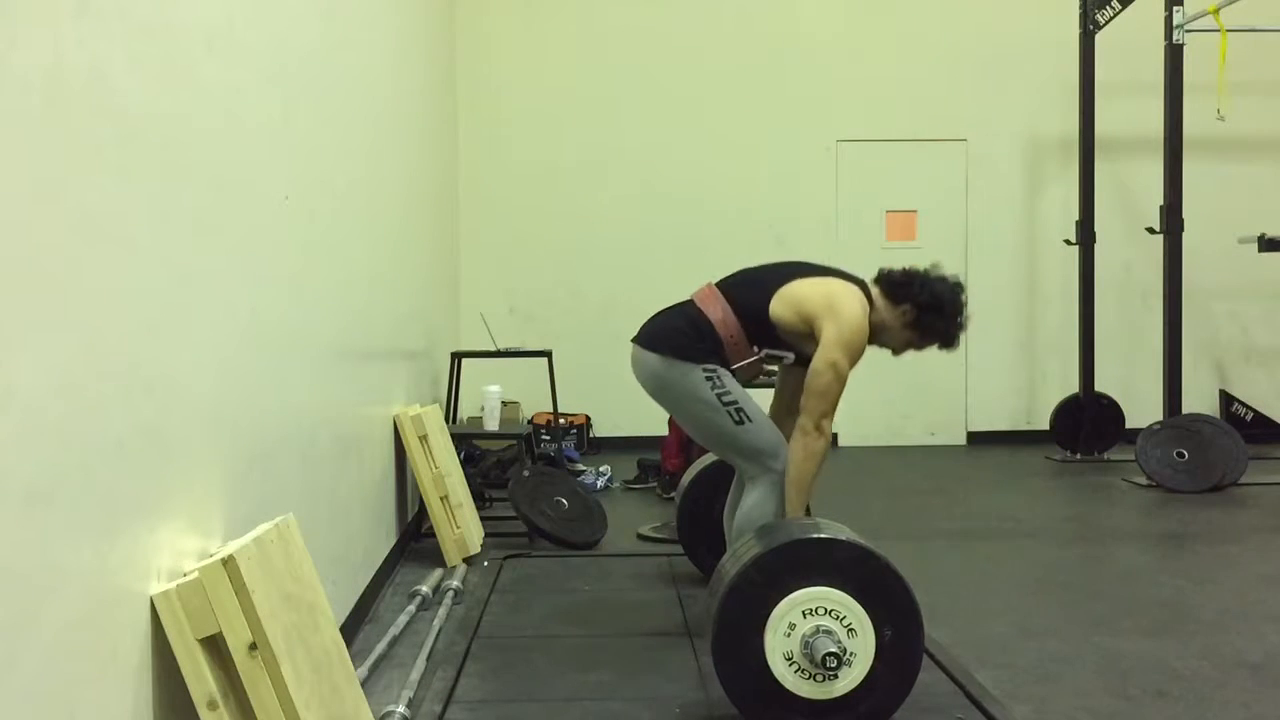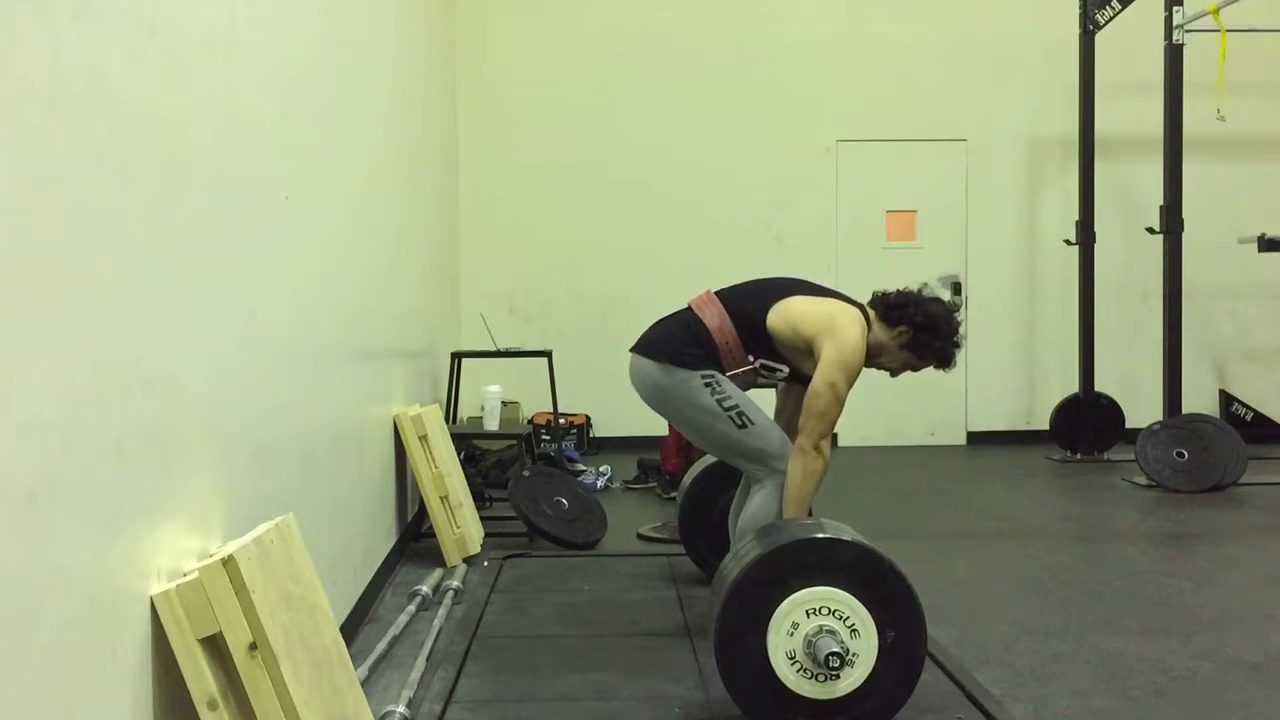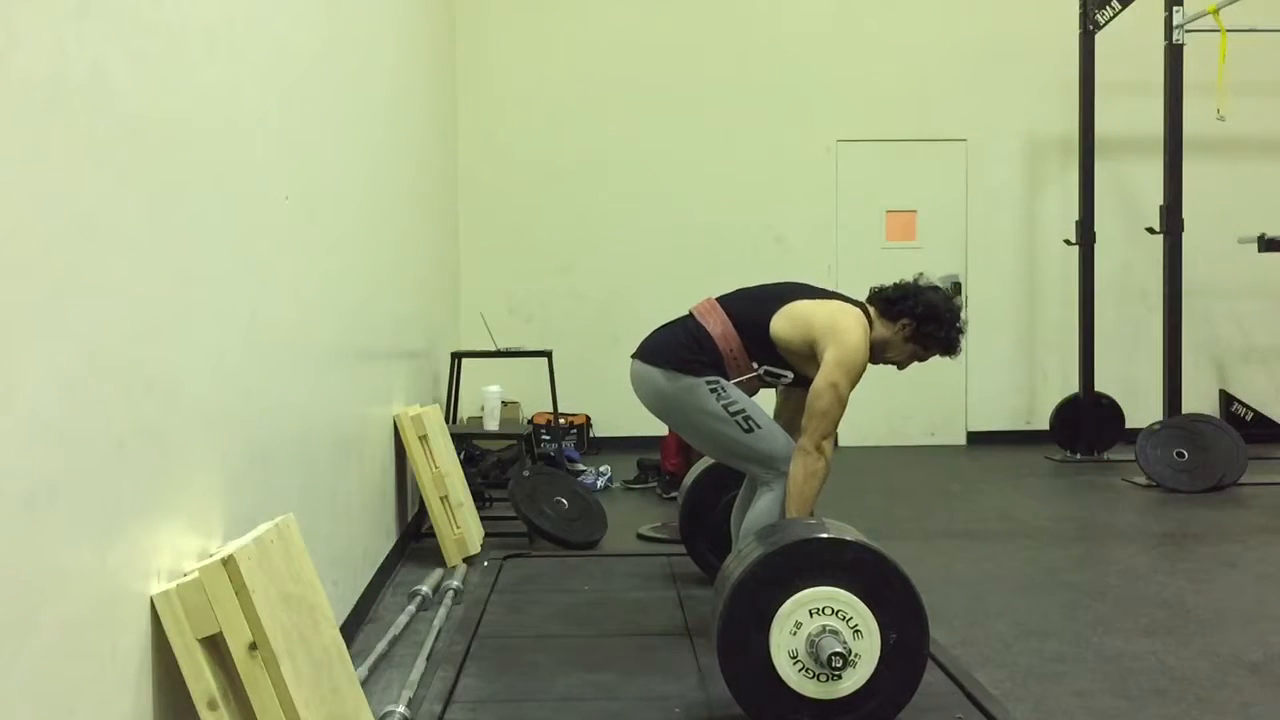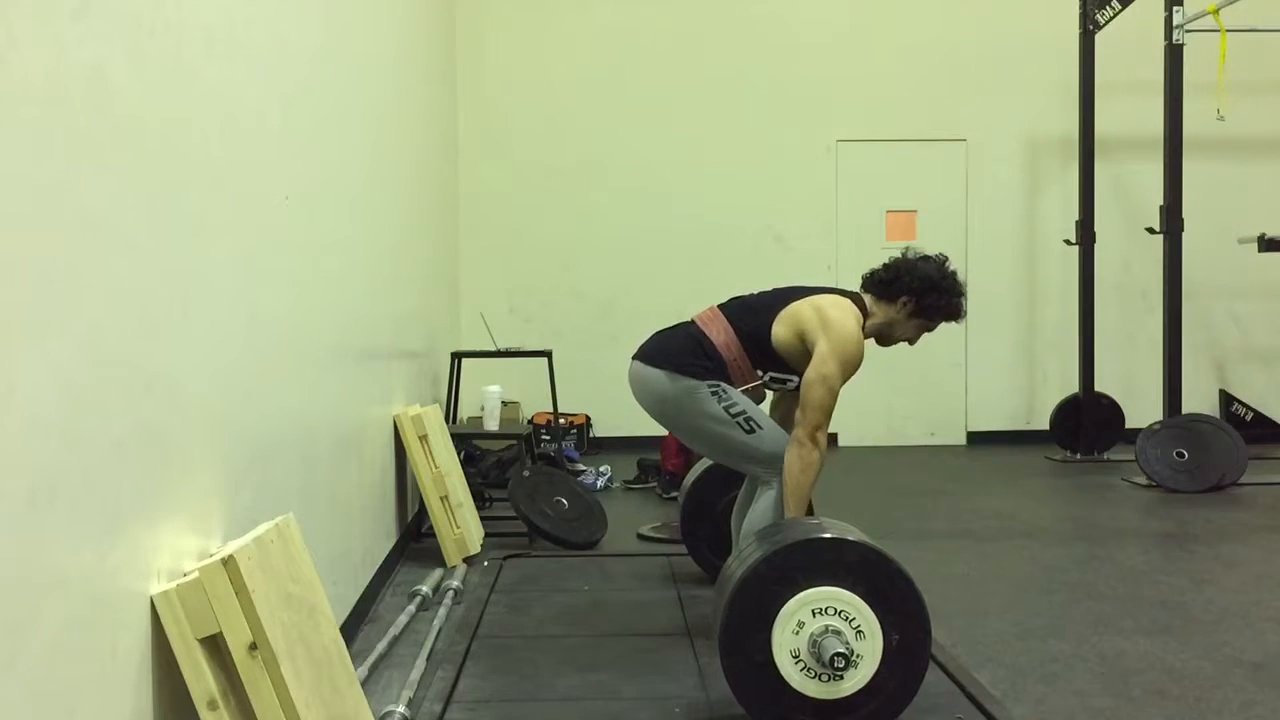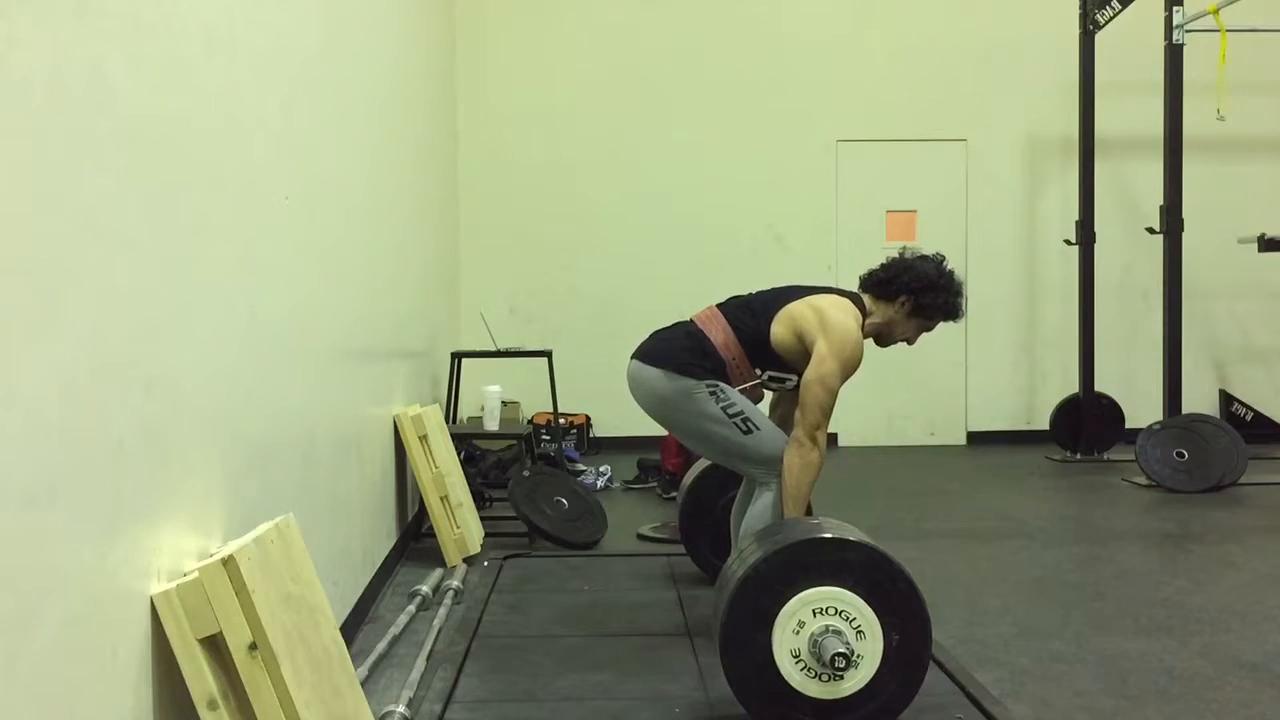
dt=0.5s
person 1, frame 1
left shoulder: (839, 301)
right shoulder: (850, 319)
left elbow: (790, 410)
right elbow: (814, 427)
right wrist: (793, 523)
left hip: (664, 349)
right hip: (678, 357)
left knee: (762, 462)
right knee: (770, 467)
person 1, frame 2
left shoulder: (834, 322)
right shoulder: (847, 340)
left elbow: (791, 433)
right elbow: (812, 446)
left hip: (664, 358)
right hip: (675, 364)
left knee: (768, 464)
right knee: (775, 467)
person 1, frame 3
left shoulder: (837, 321)
right shoulder: (850, 339)
left elbow: (791, 426)
right elbow: (814, 446)
left hip: (662, 361)
right hip: (677, 370)
left knee: (771, 465)
right knee: (780, 469)
person 1, frame 4
left shoulder: (834, 313)
right shoulder: (844, 332)
left elbow: (786, 417)
right elbow: (808, 437)
left hip: (661, 365)
right hip: (677, 375)
left knee: (772, 465)
right knee: (779, 470)
person 1, frame 5
left shoulder: (832, 316)
right shoulder: (843, 332)
left elbow: (785, 420)
right elbow: (807, 438)
left hip: (659, 365)
right hip: (673, 374)
left knee: (767, 465)
right knee: (776, 469)
